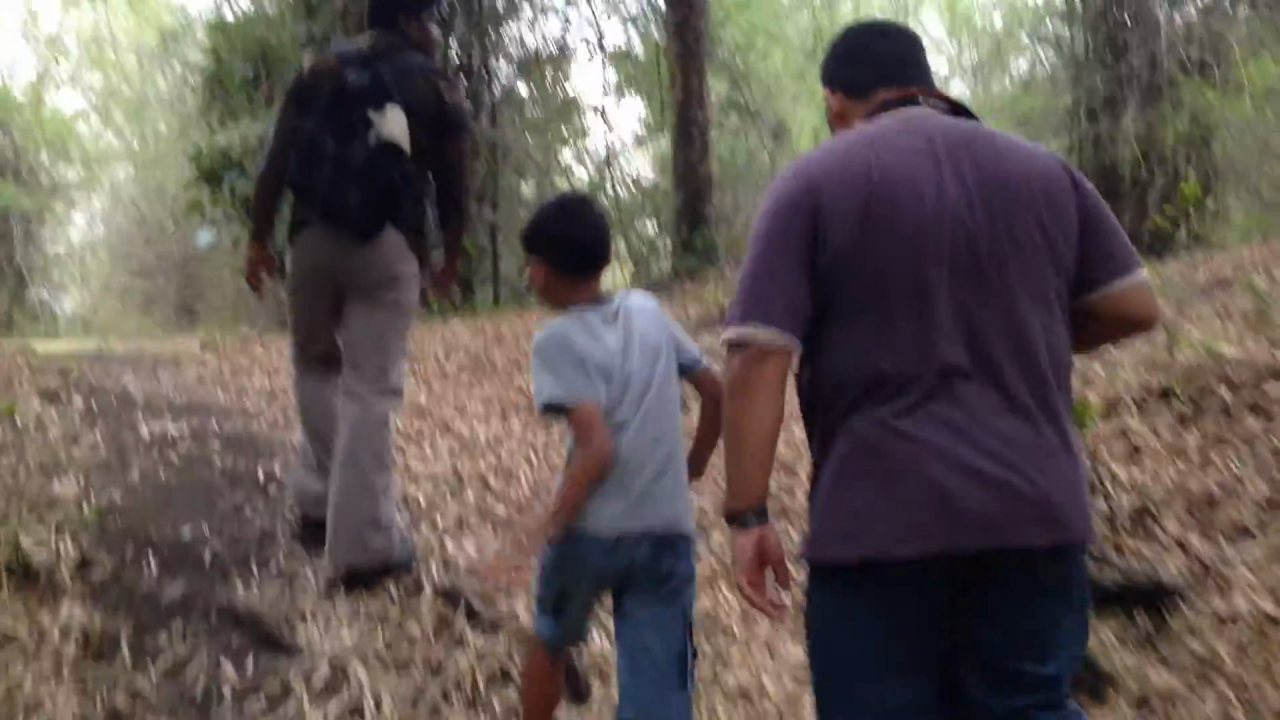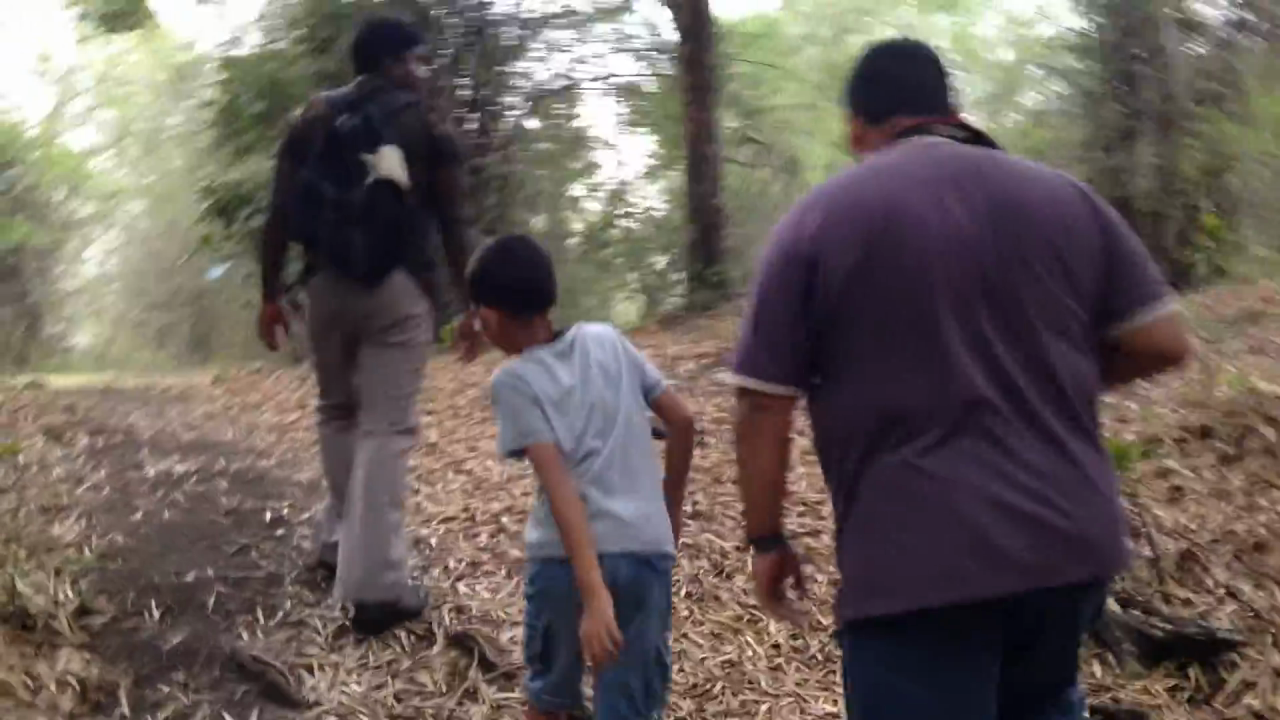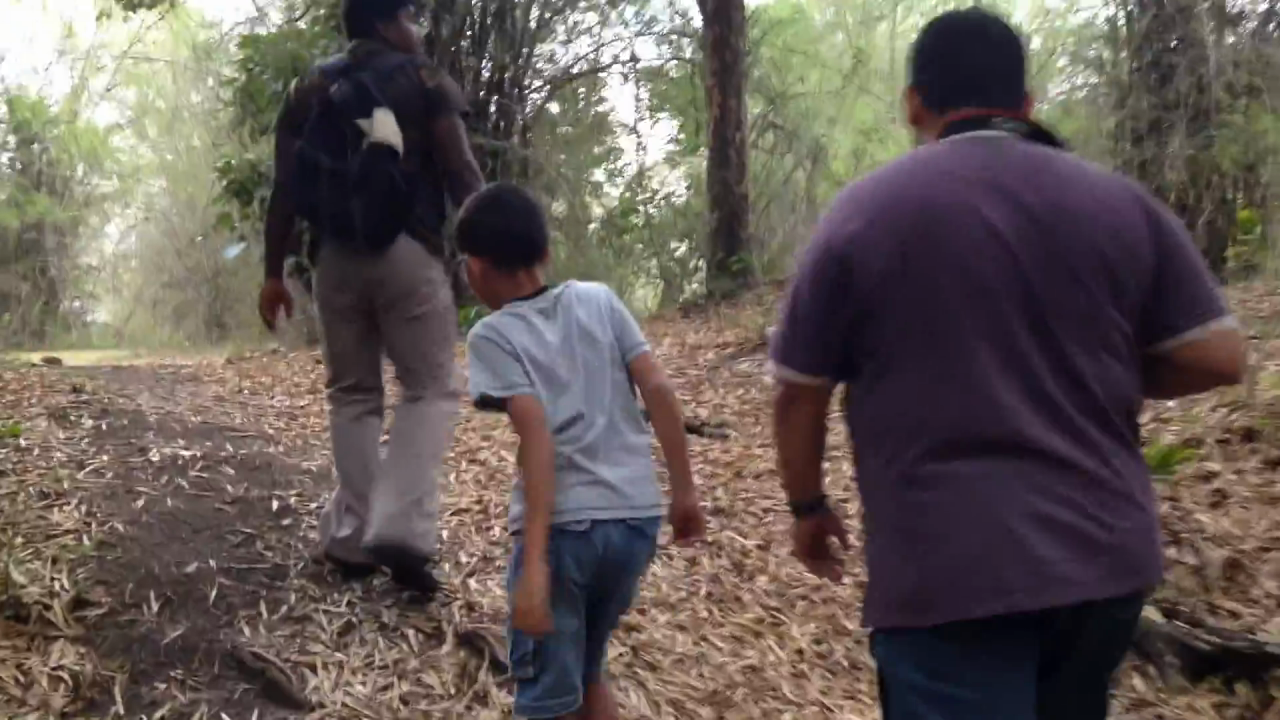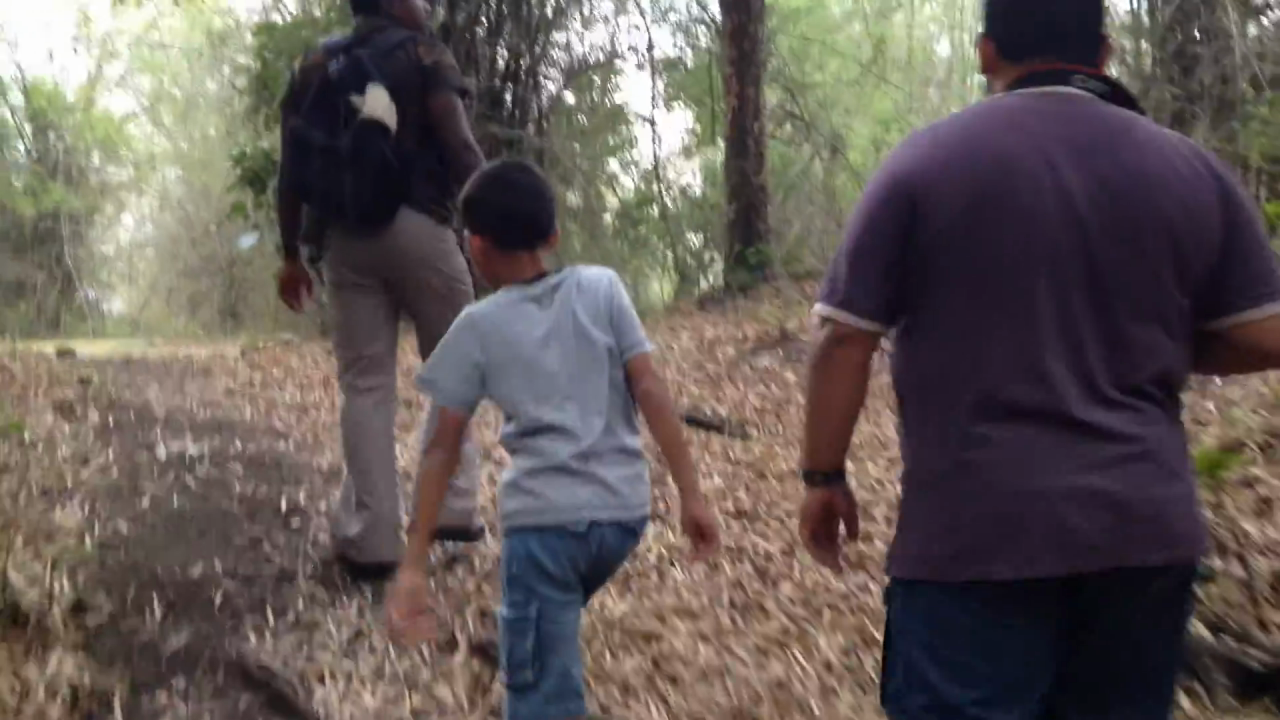
dt=0.2s
person 1, frame 1
left shoulder: (812, 184)
right shoulder: (1043, 171)
left elbow: (759, 360)
right elbow: (1134, 311)
left wrist: (747, 516)
left hip: (879, 517)
right hip: (1032, 507)
person 1, frame 2
left shoulder: (817, 220)
right shoulder: (1063, 199)
left elbow: (763, 406)
right elbow: (1164, 343)
left wrist: (767, 538)
left hip: (912, 555)
right hip: (1067, 536)
person 1, frame 3
left shoulder: (864, 214)
right shoulder: (1123, 204)
left elbow: (798, 393)
right elbow: (1218, 359)
left wrist: (808, 504)
left hip: (945, 565)
right hip: (1103, 548)
person 1, frame 4
left shoulder: (931, 160)
right shoulder: (1190, 172)
left elbow: (845, 337)
left wrist: (823, 474)
left hip: (972, 527)
right hip: (1143, 524)
person 2, frame 1
left shoulder: (320, 71)
right shoulder: (437, 90)
left elbow: (276, 162)
right elbow: (453, 190)
left wrist: (259, 239)
right wrist: (450, 259)
left hip: (316, 239)
right hip: (389, 247)
left knee: (316, 368)
right knee: (371, 389)
left ankle: (320, 502)
right ankle: (365, 547)
person 2, frame 2
left shoulder: (312, 119)
right shoulder: (427, 126)
left elbow: (281, 216)
right elbow: (454, 226)
left wrist: (270, 295)
right wrist: (470, 305)
left hip: (329, 285)
right hip: (398, 287)
left knee: (339, 415)
right knee: (389, 430)
left ankle: (343, 545)
right ankle: (376, 584)
person 2, frame 3
left shoulder: (309, 88)
right shoulder: (425, 81)
left elbow: (284, 190)
right elbow: (462, 173)
left wrist: (273, 274)
left hip: (339, 256)
right hip: (409, 252)
left knee: (353, 396)
right knee: (430, 393)
left ankle: (354, 539)
right ankle: (403, 529)
person 2, frame 4
left shoulder: (313, 69)
right shoulder: (424, 56)
left elbow: (294, 168)
right elbow: (460, 147)
left wrist: (291, 255)
left hip: (346, 240)
right hip: (417, 229)
left knee: (365, 385)
right ankle: (448, 508)
person 3, frame 1
left shoulder: (556, 341)
right shoulder: (647, 311)
left elbow: (596, 448)
right elbow: (714, 392)
left wrist: (539, 535)
right wrist: (690, 470)
left hip: (594, 529)
right hip: (668, 530)
left knee: (551, 636)
person 3, frame 2
left shoulder: (513, 380)
right shoulder: (607, 340)
left elbow: (561, 483)
right elbow: (682, 420)
left wrist: (593, 594)
right wrist: (670, 509)
left hip: (570, 555)
right hip: (648, 550)
person 3, frame 3
left shoulder: (493, 336)
right shoulder: (598, 299)
left elbow: (537, 441)
right elbow: (657, 389)
left wrist: (533, 563)
right wrist: (684, 489)
left hip: (560, 522)
right hip: (635, 515)
right knee: (585, 668)
person 3, frame 4
left shoulder: (480, 326)
right shoulder: (603, 287)
left elbow: (443, 450)
right elbow: (653, 392)
left wrist: (414, 567)
right wrist: (692, 497)
left hip: (545, 517)
right hip: (624, 511)
